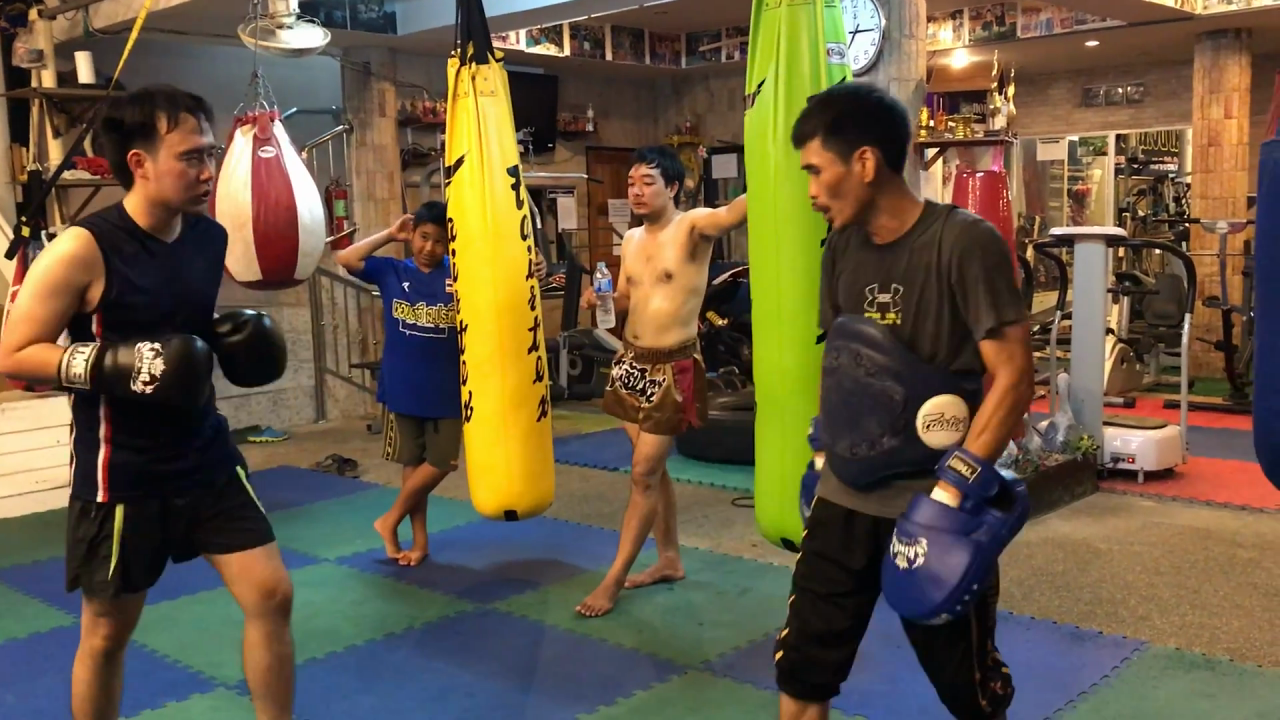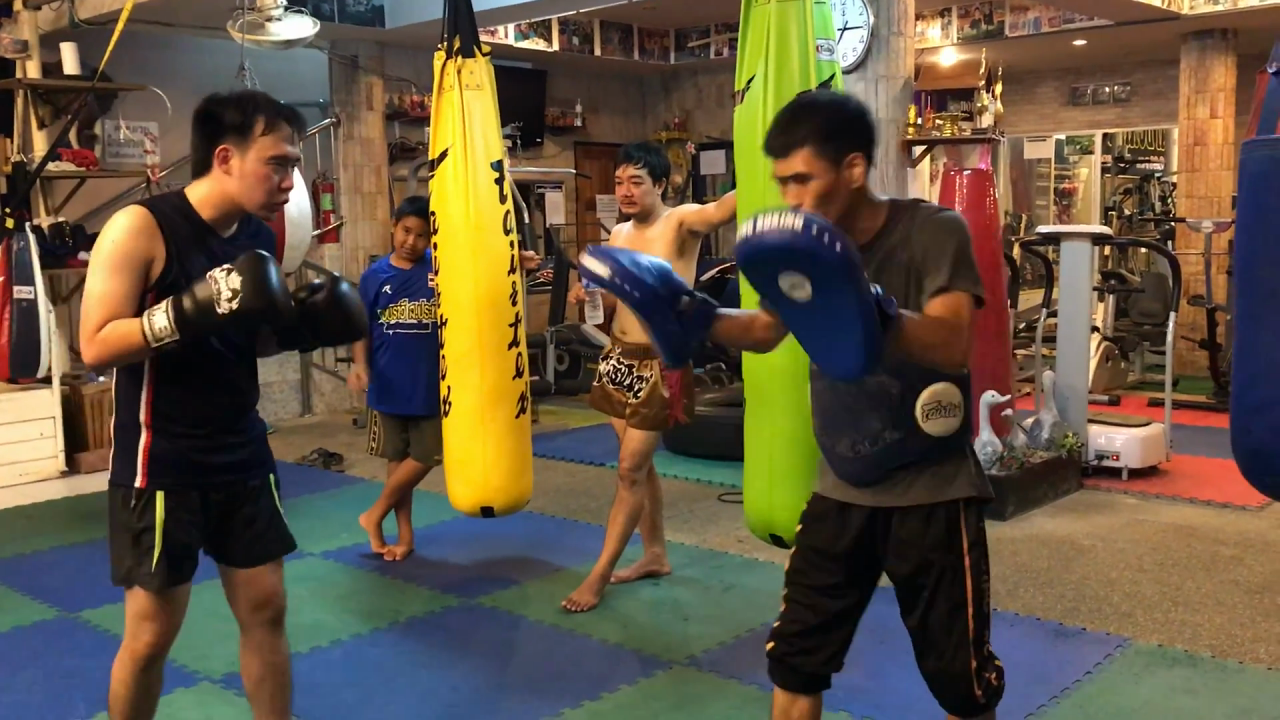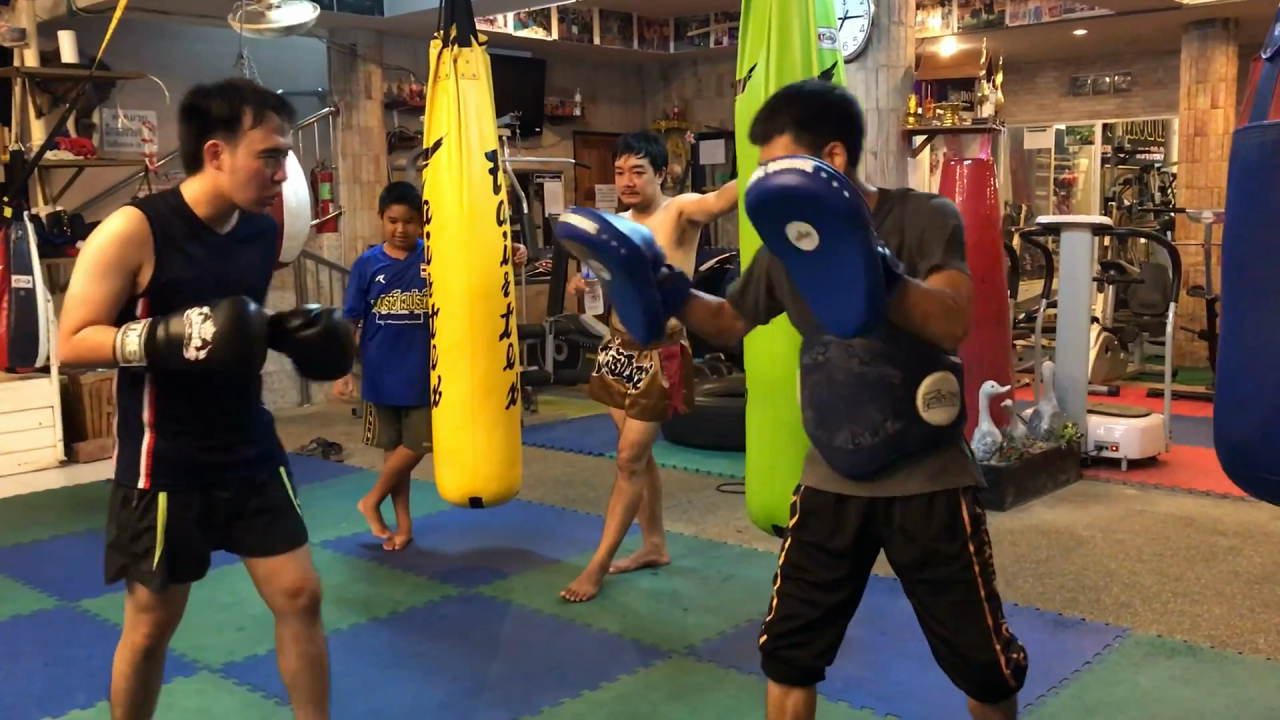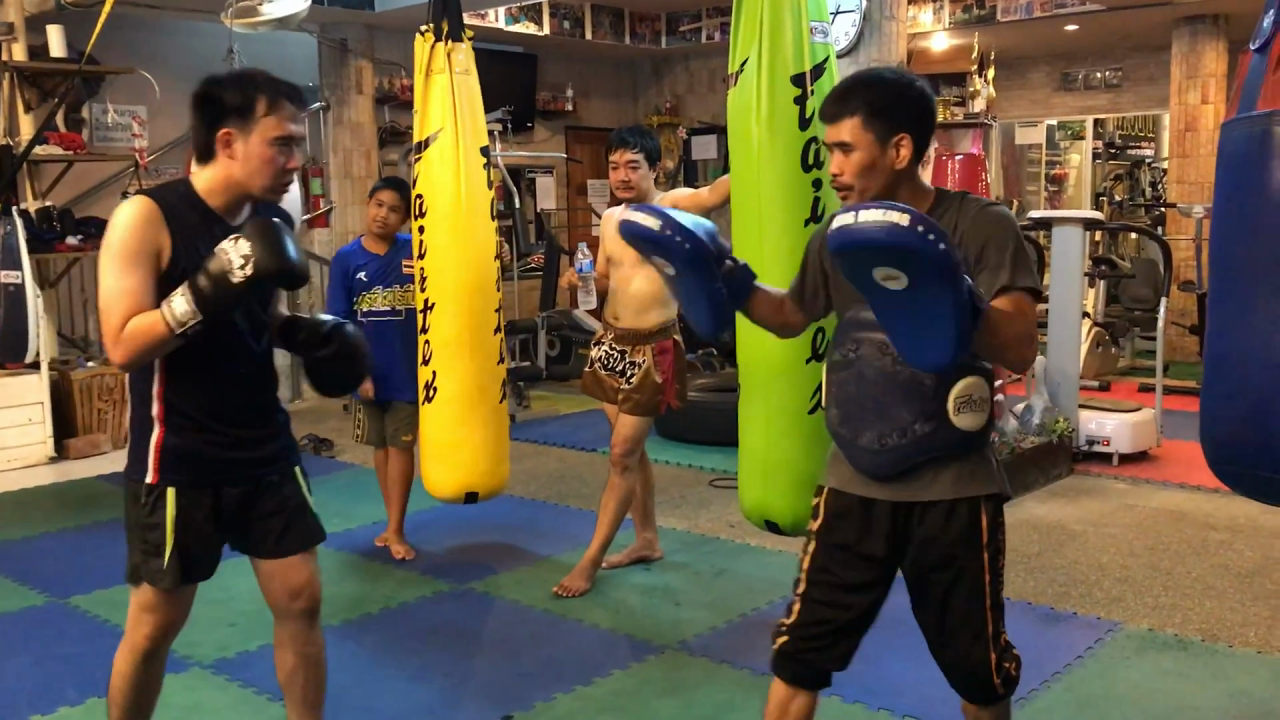
dt=0.5s
person 1, frame 1
left shoulder: (210, 237)
right shoulder: (83, 250)
left wrist: (231, 337)
right wrist: (114, 364)
left hip: (205, 456)
right hip: (120, 474)
left knee: (272, 595)
right knee: (106, 633)
person 1, frame 2
left shoulder: (256, 238)
right shoulder: (139, 227)
right elbow: (97, 346)
left wrist: (297, 323)
right wrist: (191, 308)
left hip: (241, 456)
right hip: (161, 464)
left knee: (263, 609)
right knee: (153, 629)
person 1, frame 3
left shoulder: (262, 232)
right shoulder: (133, 230)
right elbow: (71, 342)
left wrist: (289, 334)
right wrist: (168, 337)
left hip: (250, 453)
right hip: (164, 462)
left knee: (300, 599)
right knee: (152, 623)
person 1, frame 4
left shoulder: (272, 222)
right shoulder: (145, 219)
right elbow: (123, 345)
left wrist: (304, 333)
right wrist: (211, 288)
left hip: (264, 450)
right hip: (177, 458)
left knee: (299, 602)
right knee: (155, 622)
person 2, frame 1
left shoulder: (966, 243)
right shoulder: (841, 249)
left elbow: (1012, 380)
left wrist: (954, 493)
left hip: (935, 505)
right hip: (844, 499)
person 2, frame 2
left shoulder: (935, 231)
left elbow: (950, 345)
right elbow: (763, 329)
left hip: (933, 491)
right hip: (843, 491)
right knee: (795, 655)
person 2, frame 3
left shoulder: (925, 219)
right shoulder: (786, 243)
left elbow: (952, 325)
right elbow: (730, 320)
left wrist: (867, 263)
right wrist: (666, 288)
left hip: (929, 480)
right hip: (834, 482)
left knee: (985, 664)
right knee: (788, 649)
person 2, frame 4
left shoulder: (982, 229)
right shoulder: (834, 236)
left elbow: (1019, 349)
right elbow: (793, 316)
left wrist: (944, 295)
right wrist: (732, 279)
left hip: (956, 486)
right hip: (858, 481)
right knee: (804, 647)
person 3, frame 1
left shoulder: (693, 225)
right shoulder: (631, 238)
left elbow: (734, 212)
right wrist: (600, 299)
left hip: (672, 369)
right hip: (631, 363)
left knee: (643, 473)
right knee: (653, 466)
left ankle: (614, 579)
right ankle: (669, 559)
person 3, frame 2
left shoulder: (682, 221)
right shoulder: (618, 234)
left elbow: (723, 209)
right wrist: (591, 294)
left hip: (660, 363)
right hip: (620, 358)
left knee: (630, 469)
right knee: (639, 462)
left ankle: (600, 574)
right ankle: (655, 555)
person 3, frame 3
left shoulder: (682, 211)
left elbow: (723, 199)
right wrist: (588, 284)
left hip: (659, 354)
right hip: (618, 348)
left knee: (629, 459)
right knee: (638, 453)
left ankle: (598, 564)
right ankle: (654, 545)
person 3, frame 4
left shoulder: (674, 206)
right shoulder: (609, 219)
left elbow: (716, 192)
right wrist: (580, 280)
left hip: (652, 349)
right hip: (610, 344)
left knee: (621, 454)
right knee: (630, 448)
left ankle: (591, 559)
right ankle: (647, 540)
person 4, frame 1
right shoulder: (392, 271)
right elbow: (345, 259)
left wrist: (531, 268)
right wrist: (390, 234)
left hip: (447, 390)
right hip: (403, 388)
left knee: (439, 463)
right knee: (413, 463)
left ankle: (390, 519)
right ankle: (419, 538)
person 4, frame 2
right shoulder: (375, 275)
left wrist: (519, 259)
right wrist: (360, 366)
left hip: (430, 385)
right hip: (389, 386)
left knee: (422, 457)
right knee: (398, 458)
left ankle: (375, 514)
right ankle: (404, 533)
person 4, frame 3
right shoulder: (367, 264)
right elbow: (350, 319)
left wrist: (511, 252)
left hip: (422, 374)
right hip: (381, 375)
left knee: (416, 445)
right knee: (393, 447)
left ankle: (372, 500)
right ankle: (403, 523)
person 4, frame 4
left shoulder: (417, 250)
right shoulder: (347, 259)
right elbow: (338, 322)
left hip: (409, 371)
right hip: (371, 372)
left knee: (401, 445)
right knee: (382, 445)
left ankle: (395, 530)
right ankle: (393, 521)
